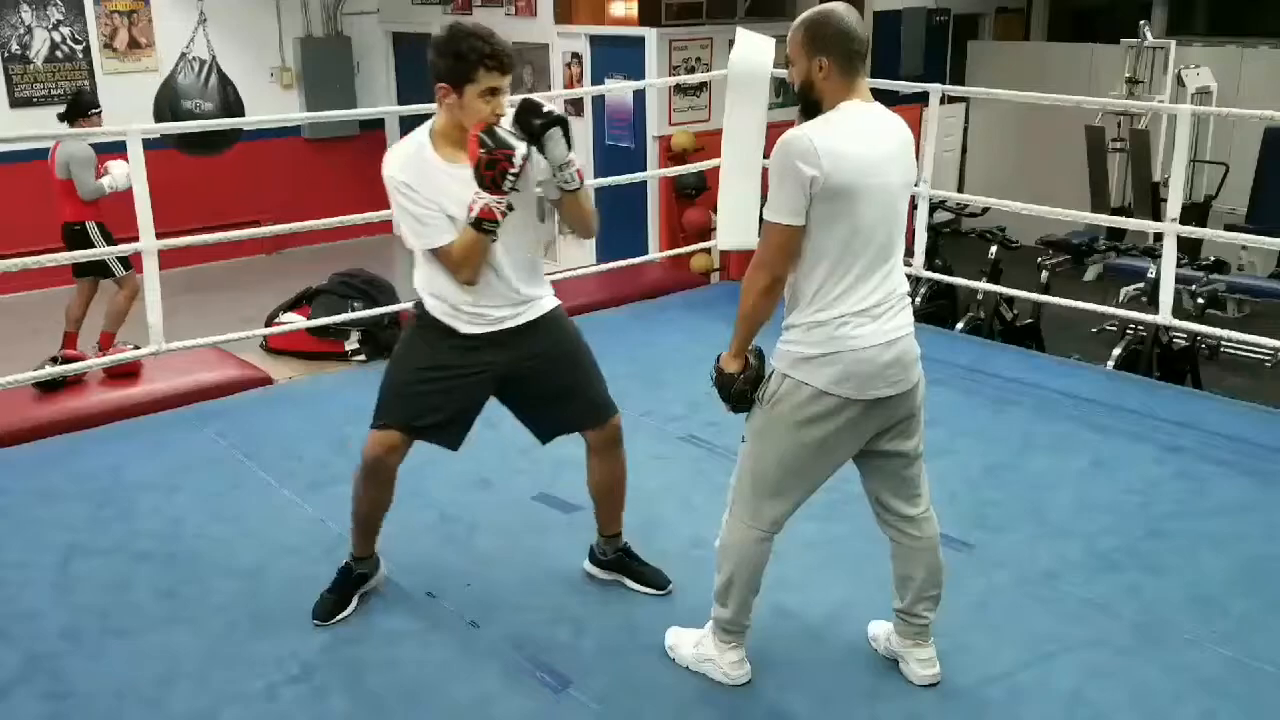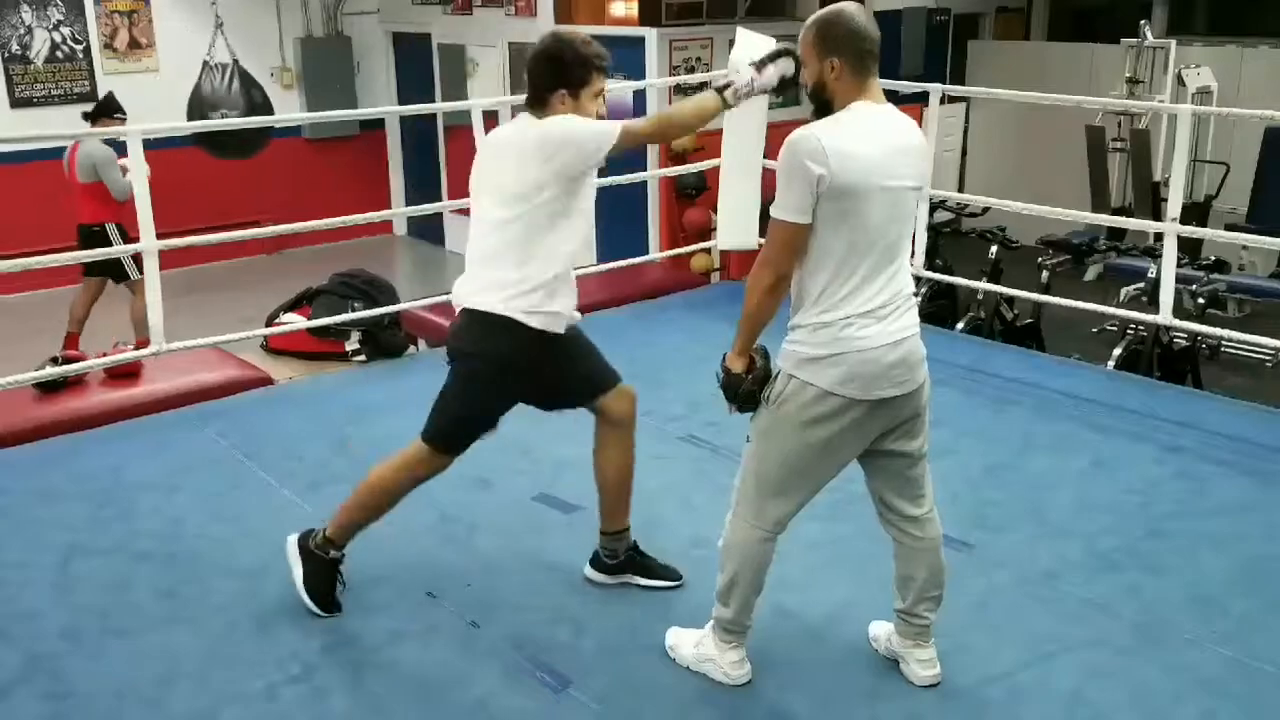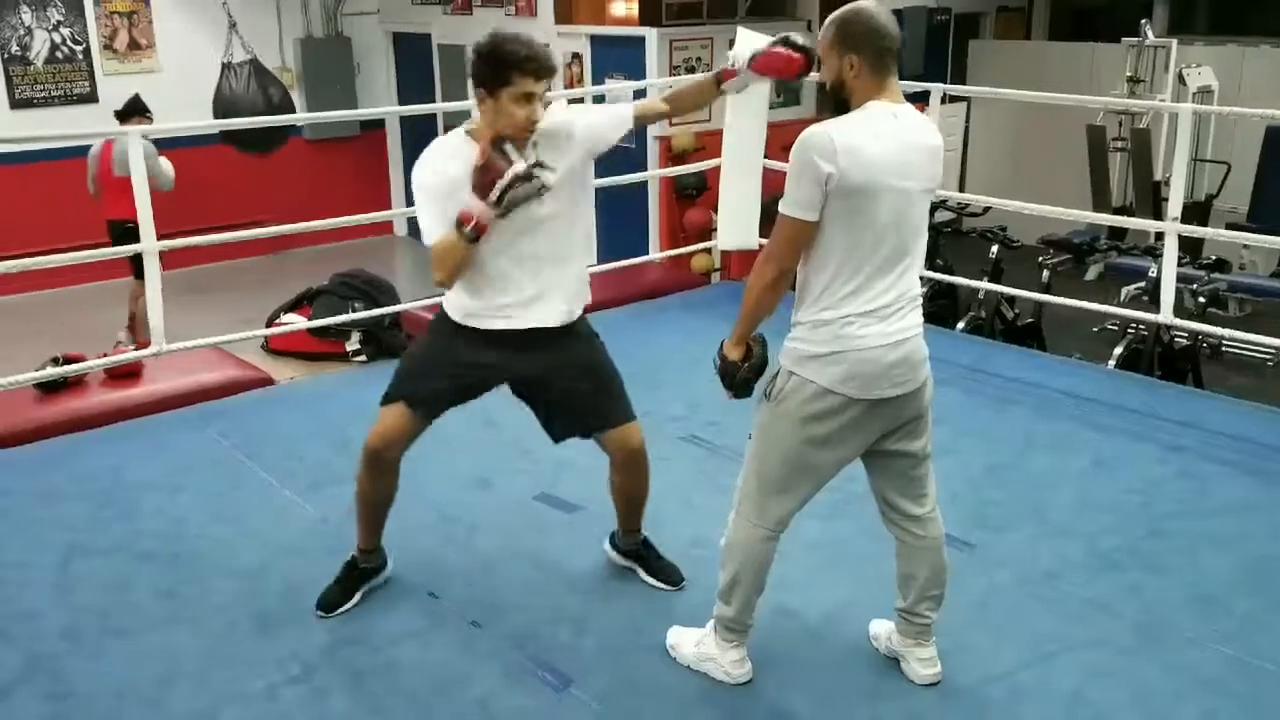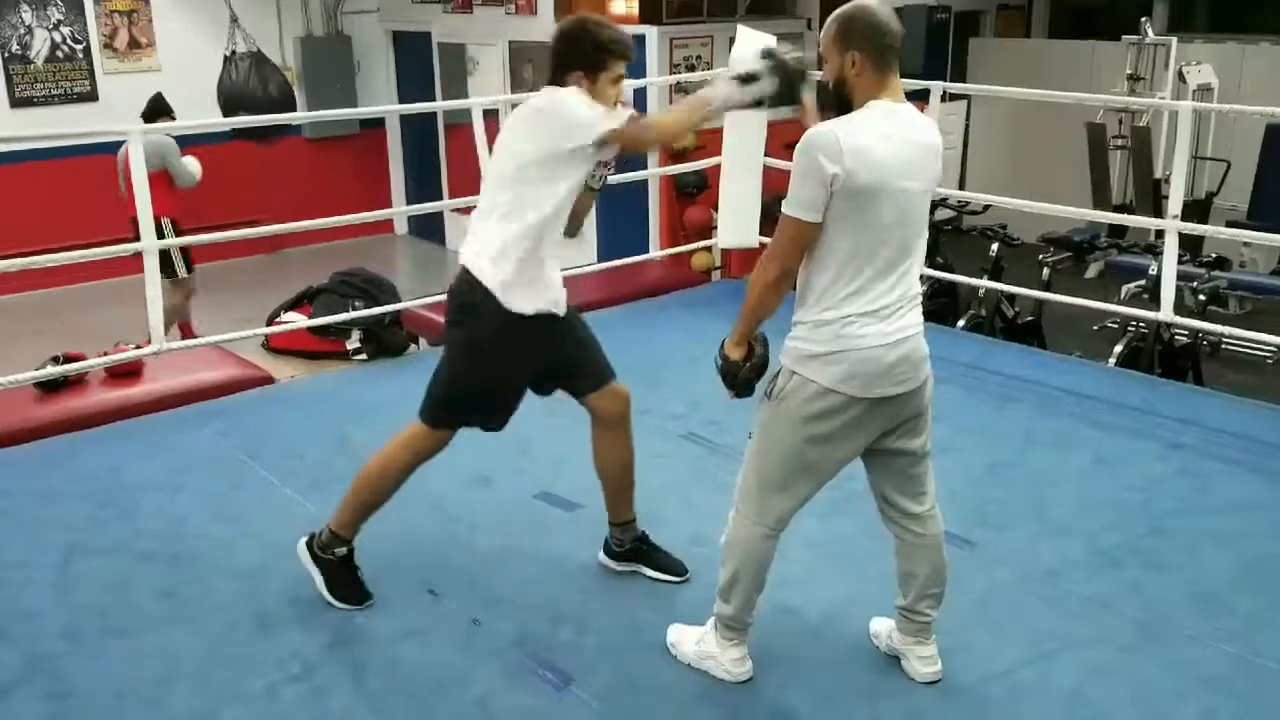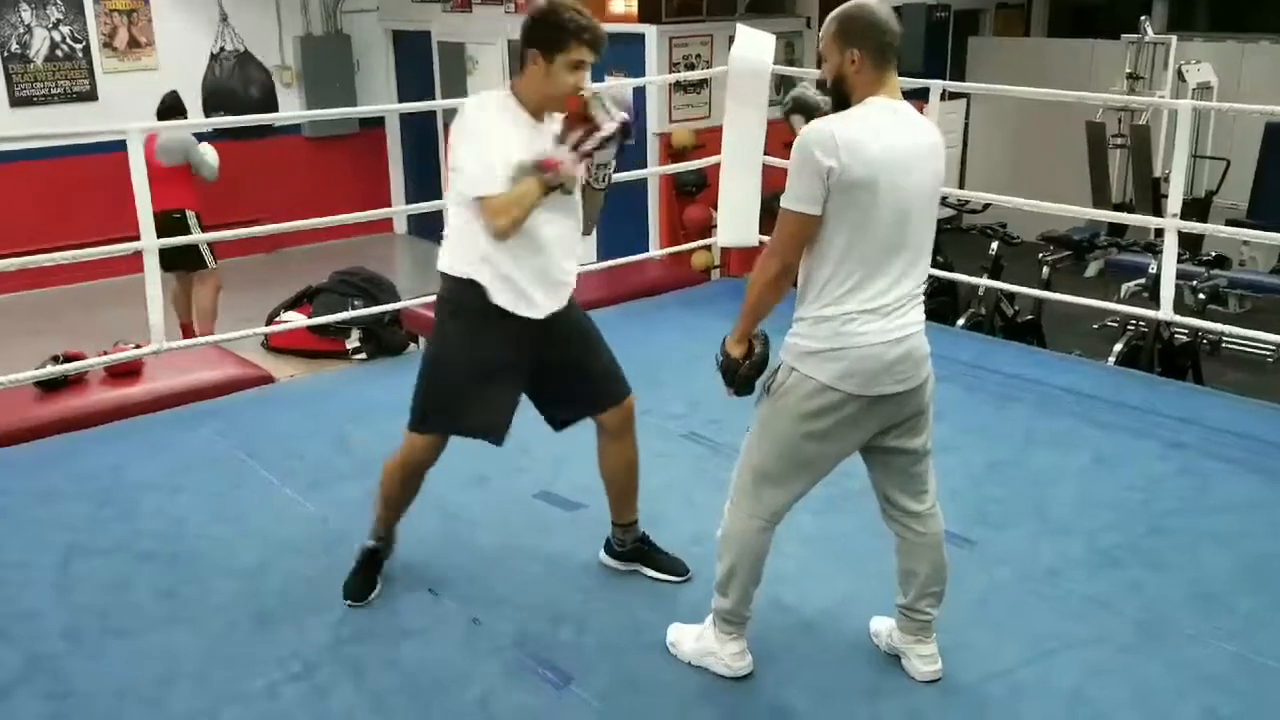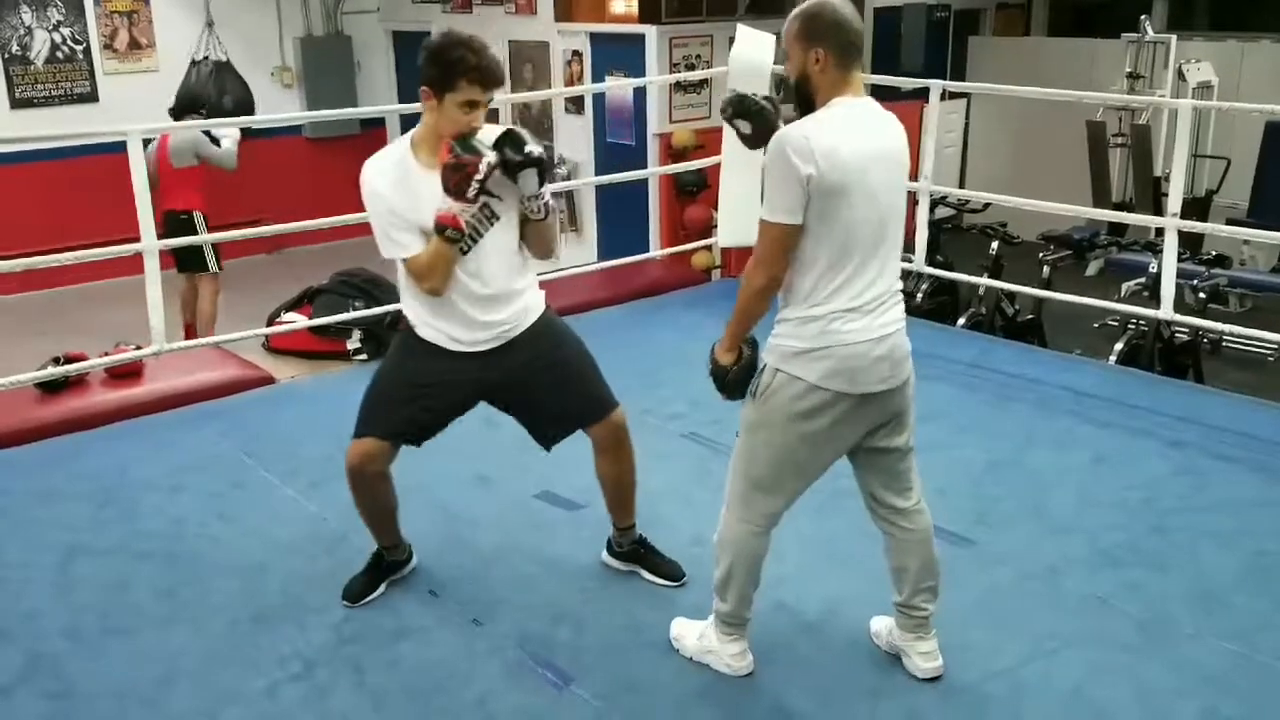
dt=0.3s
person 1, frame 1
left shoulder: (803, 146)
right shoulder: (898, 132)
left elbow: (769, 271)
left wrist: (736, 352)
left hip: (821, 369)
right hip: (896, 358)
left knee: (752, 511)
right knee: (908, 507)
left ankle: (725, 646)
right ankle: (916, 643)
person 1, frame 2
left shoulder: (811, 145)
right shoulder: (911, 136)
left elbow: (773, 269)
left wrist: (741, 350)
left hip: (826, 370)
right hip: (902, 359)
left knee: (756, 511)
right knee: (911, 508)
left ankle: (725, 646)
right ankle: (917, 644)
person 1, frame 3
left shoulder: (824, 143)
right shoulder: (929, 138)
left elbow: (777, 264)
left wrist: (739, 341)
left hip: (827, 368)
right hip: (905, 361)
left knee: (758, 509)
right knee: (914, 508)
left ankle: (727, 645)
right ankle: (917, 643)
person 1, frame 4
left shoulder: (827, 143)
right shoulder: (927, 137)
left elbow: (780, 263)
left wrist: (740, 339)
left hip: (829, 366)
right hip: (906, 359)
left knee: (758, 508)
right knee: (914, 506)
left ankle: (726, 643)
right ankle: (917, 640)
person 1, frame 5
left shoulder: (826, 139)
right shoulder: (929, 138)
left elbow: (780, 259)
left wrist: (740, 336)
left hip: (829, 363)
right hip: (906, 357)
left knee: (753, 499)
right knee: (914, 504)
left ankle: (726, 639)
right ankle: (918, 640)
person 1, frame 6
left shoulder: (798, 142)
right shoulder: (891, 129)
left elbow: (769, 267)
left wrist: (732, 341)
left hip: (814, 364)
right hip: (888, 354)
left knee: (750, 505)
right knee: (900, 500)
left ankle: (727, 639)
right ankle: (917, 637)
person 2, frame 1
left shoulder: (520, 135)
right shoulder: (406, 164)
left elbow: (585, 228)
right elbow: (464, 270)
left wrist: (559, 157)
right wrist: (491, 195)
left hip: (531, 317)
right hip: (450, 327)
left knee: (605, 430)
right knee: (380, 449)
left ankle: (609, 551)
right ankle: (360, 564)
person 2, frame 2
left shoulder: (512, 139)
right shoulder: (554, 133)
right elbow: (660, 127)
right wrist: (745, 83)
left hip: (540, 323)
right hip: (498, 328)
left knee: (619, 408)
right knee: (432, 454)
left ankle: (614, 552)
right ankle: (320, 547)
person 2, frame 3
left shoulder: (566, 127)
right shoulder: (438, 162)
left elbow: (664, 106)
right elbow: (445, 274)
left wrist: (740, 71)
right wrist: (484, 207)
left hip: (557, 328)
right hip: (469, 326)
left knee: (629, 444)
right knee: (385, 440)
left ankle: (629, 541)
right ankle: (367, 557)
person 2, frame 4
left shoulder: (565, 128)
right shoulder: (551, 108)
right elbow: (649, 134)
left wrist: (594, 169)
right wrist: (726, 92)
left hip: (535, 300)
right hip: (493, 301)
left knee: (612, 404)
right knee: (433, 432)
left ankle: (623, 540)
right ankle: (330, 543)
person 2, frame 5
left shoulder: (560, 127)
right shoulder: (484, 117)
left elbow: (573, 221)
right elbow: (501, 221)
left wrist: (597, 164)
right wrist: (554, 167)
left hip: (548, 304)
right hip: (480, 304)
left knee: (619, 412)
right knee: (423, 445)
left ankle: (625, 541)
right ankle: (379, 542)
person 2, frame 6
left shoulder: (497, 147)
right shoulder: (383, 174)
left elbow: (544, 250)
right elbow: (431, 281)
left wrist: (532, 188)
right wrist: (458, 206)
left hip: (523, 326)
right hip: (438, 342)
left knee: (610, 426)
right knee: (364, 458)
left ankle: (626, 544)
right ankle: (393, 554)
person 3, frame 1
left shoulder: (61, 147)
right shoulder: (79, 150)
right elbow: (87, 192)
left wrist: (102, 173)
right wrist: (114, 181)
left hip: (73, 226)
right hip: (86, 227)
left knee: (85, 288)
right knee: (129, 285)
left ankle: (68, 349)
right ankle: (105, 347)
person 3, frame 2
left shoulder: (73, 150)
right shoulder: (102, 152)
right elbow: (121, 193)
left wrist: (116, 172)
right wrist: (131, 177)
left hip: (87, 229)
right hip: (106, 230)
left knee: (91, 288)
right knee: (141, 288)
left ankle: (69, 347)
right ankle: (144, 347)
person 3, frame 3
left shoulder: (97, 149)
right shoulder: (141, 147)
left elbow: (93, 190)
right elbow: (165, 186)
right wrist: (165, 172)
left hip: (114, 224)
right hip: (134, 225)
left knee: (142, 279)
left ankle: (131, 331)
right ankle: (143, 347)
person 3, frame 4
left shoulder: (126, 149)
right shoulder: (163, 143)
left elbow: (126, 187)
right elbow: (185, 182)
right wrist: (192, 171)
left hip: (141, 222)
right hip: (160, 223)
left knee: (177, 283)
right knee: (183, 286)
left ankle: (188, 337)
person 3, frame 5
left shoulder: (143, 143)
right shoulder: (182, 138)
left elbow: (150, 181)
right elbow: (209, 175)
right wrist: (210, 161)
left hip: (157, 219)
right hip: (181, 217)
left knee: (184, 279)
right knee: (209, 280)
left ankle: (188, 335)
person 3, frame 6
left shoulder: (157, 143)
right shoulder: (193, 137)
left elbow: (154, 181)
right elbow: (228, 163)
right wrist: (229, 140)
left hip: (170, 218)
right hip: (190, 216)
left knee: (192, 278)
right knee: (208, 284)
left ankle: (191, 336)
